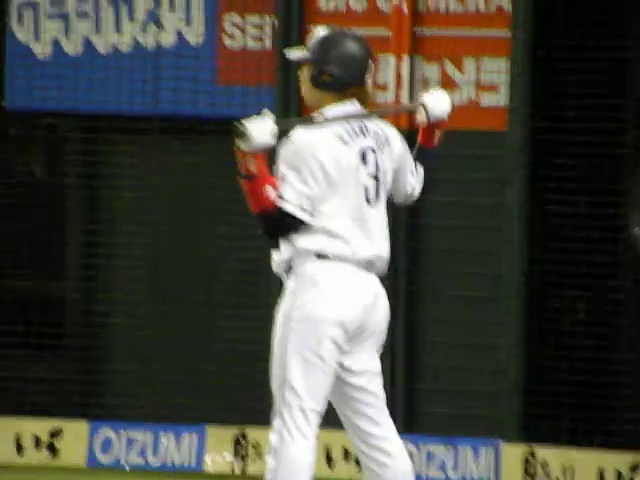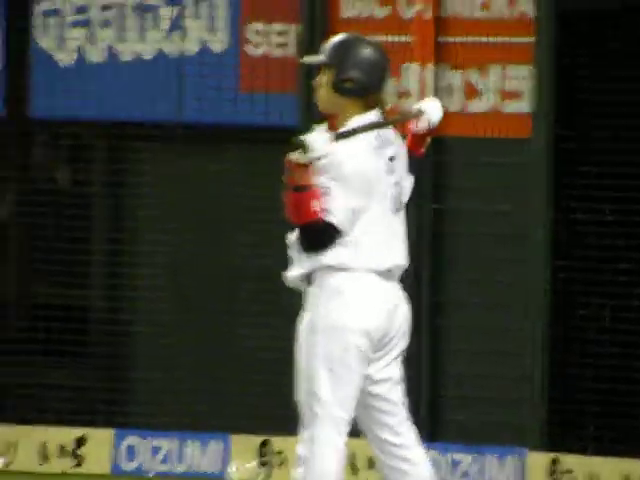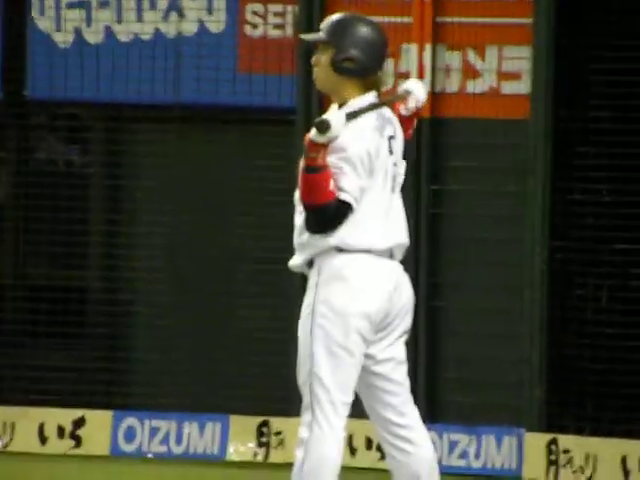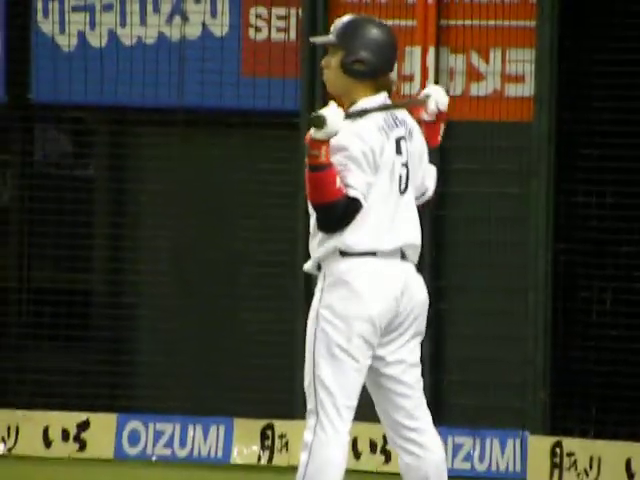
dt=0.2s
person 1, frame 1
left shoulder: (309, 141)
right shoulder: (384, 135)
left elbow: (277, 224)
right elbow: (409, 189)
left wrist: (251, 157)
right wrist: (431, 128)
left hip: (320, 287)
right hip: (367, 290)
left knee: (295, 420)
right knee: (374, 423)
person 1, frame 2
left shoulder: (341, 152)
right shoulder: (391, 141)
left elbow: (315, 237)
left wrist: (301, 170)
right wrist: (420, 137)
left hip: (341, 298)
right hip: (386, 298)
left knee: (324, 429)
right knee: (394, 431)
person 1, frame 3
left shoulder: (348, 132)
right shoulder: (384, 119)
left elbow: (323, 218)
left wrist: (316, 149)
left hip: (344, 279)
right hip: (387, 278)
left knee: (325, 411)
right knee: (397, 411)
person 1, frame 4
left shoulder: (351, 131)
right shoulder: (405, 123)
left elbow: (333, 217)
left wrist: (319, 147)
left hip: (353, 282)
right hip: (402, 281)
left knee: (329, 415)
right knee: (409, 416)
